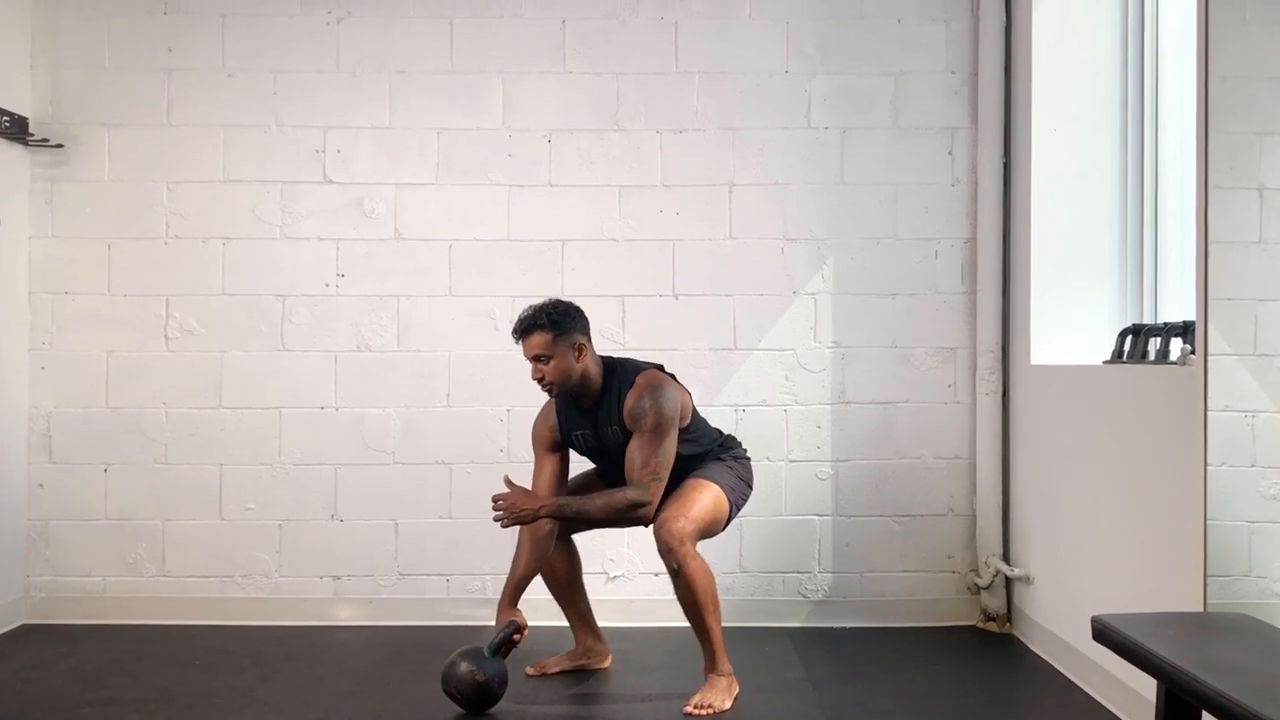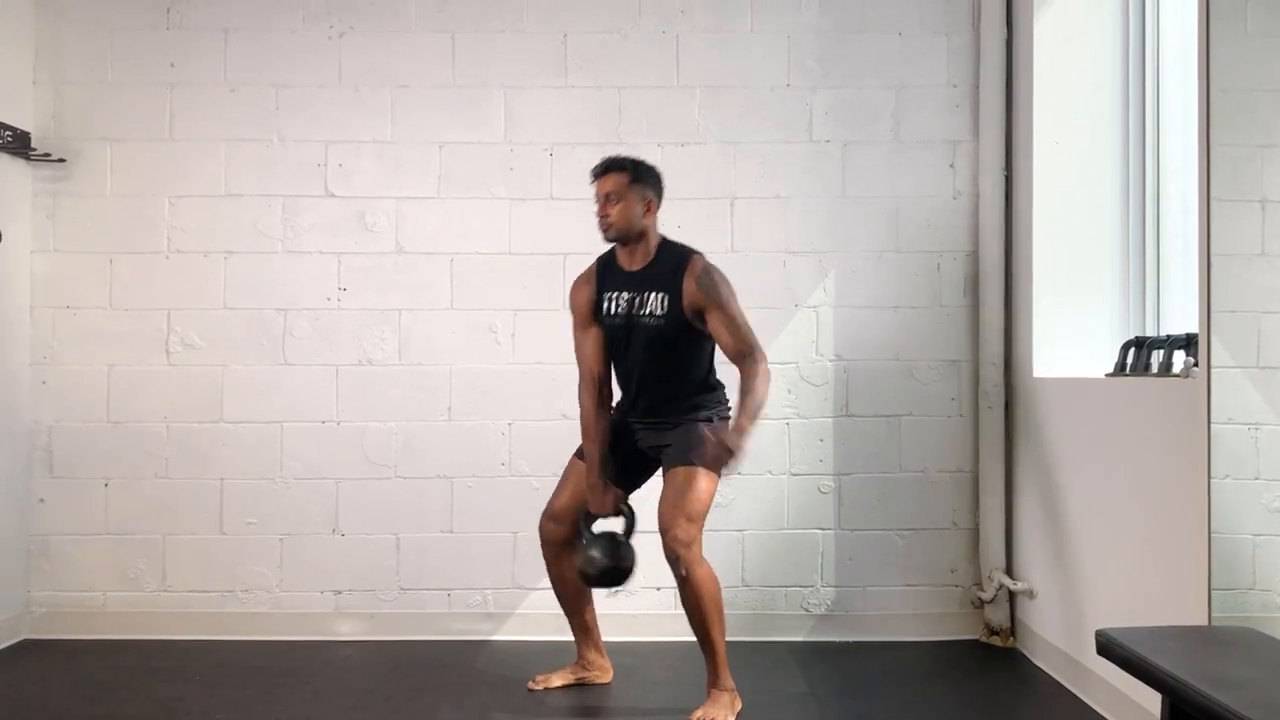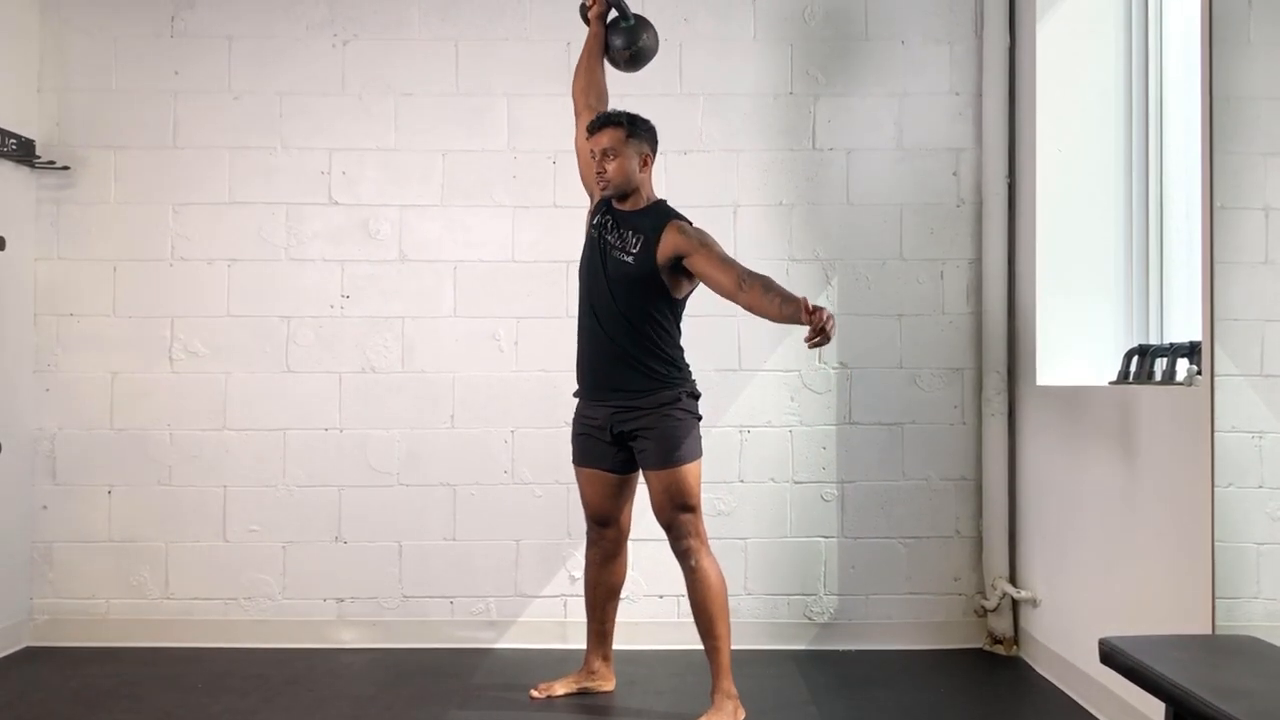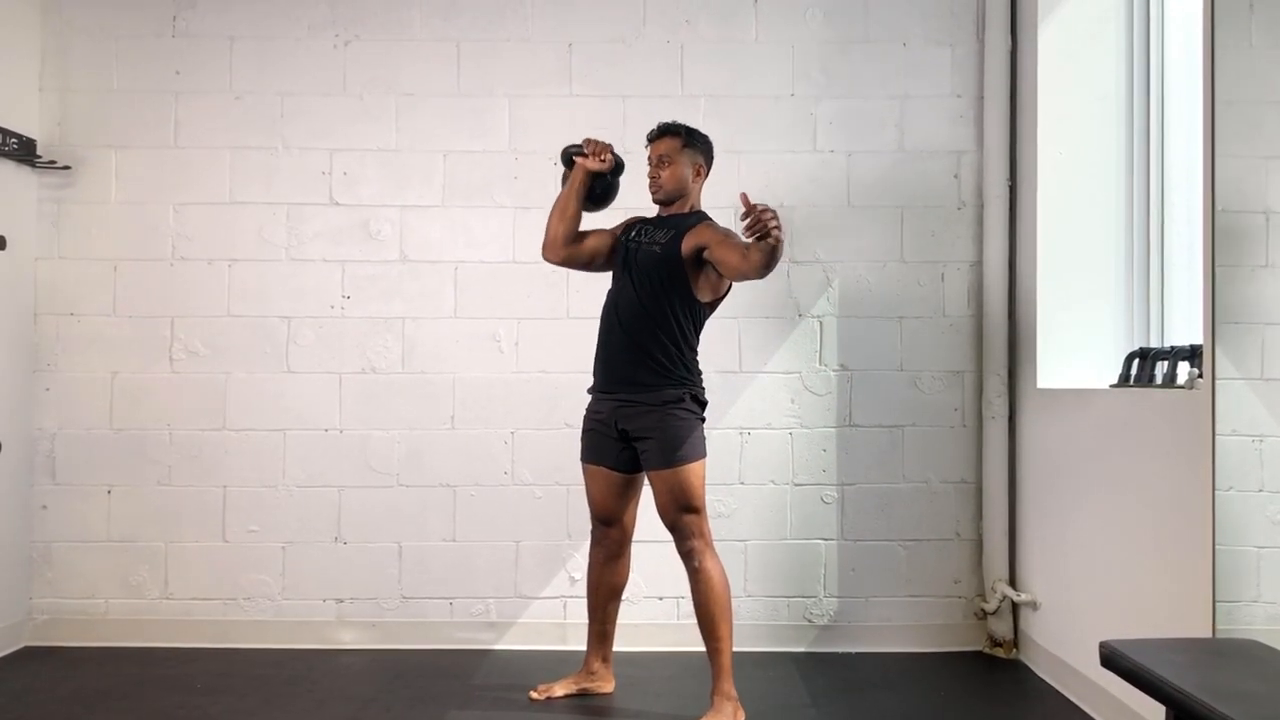
dt=1s
person 1, frame 1
left shoulder: (650, 394)
right shoulder: (552, 420)
left elbow: (643, 502)
right elbow: (543, 514)
left wrist: (544, 504)
right wrist: (508, 602)
left hip: (717, 467)
left knee: (672, 532)
right knee: (548, 522)
left ankle: (720, 673)
right ankle: (590, 644)
person 1, frame 2
left shoulder: (695, 274)
right shoulder: (590, 286)
left elbow: (751, 359)
right elbow: (592, 381)
left wrist: (739, 428)
right wrist: (599, 481)
left hip: (693, 420)
right hip: (628, 420)
left knee: (679, 542)
right knee: (557, 527)
right ankle: (592, 659)
person 1, frame 3
left shoulder: (675, 235)
right shoulder: (602, 206)
left elbow: (743, 282)
right elbow: (585, 106)
left wrist: (799, 310)
left hip: (660, 408)
right hip: (597, 407)
left knee: (688, 542)
right knee: (603, 536)
person 1, frame 4
left shoulder: (704, 235)
right shoulder: (632, 231)
left elbow: (752, 264)
right elbow: (557, 248)
left wrist: (770, 239)
right wrist: (580, 178)
left hip: (668, 406)
right hip: (608, 403)
left knee: (692, 541)
right knee: (607, 534)
right ankle: (596, 667)
